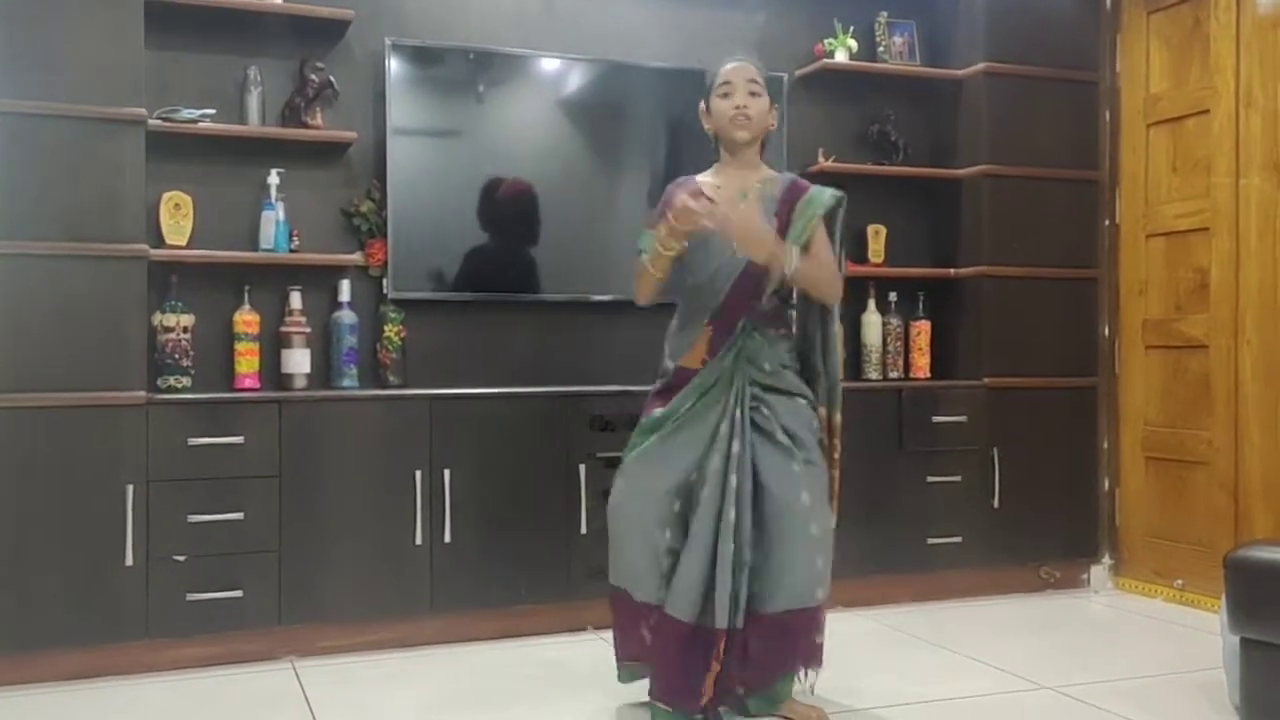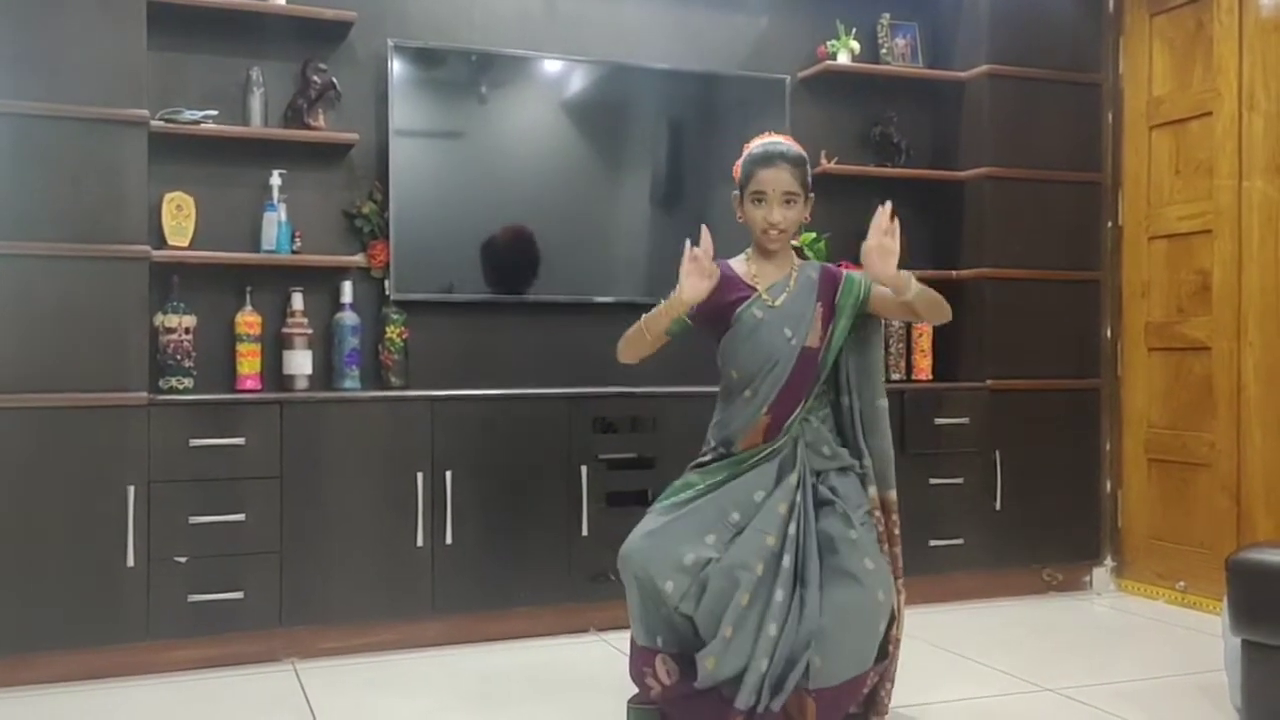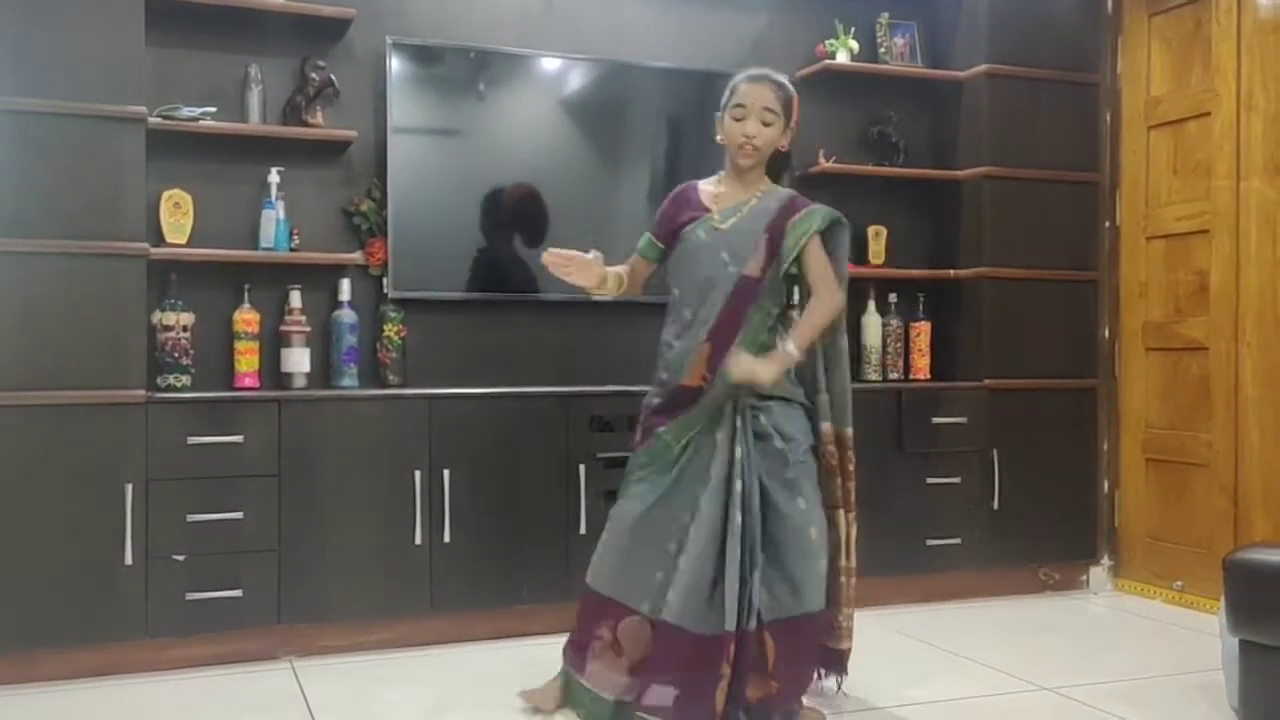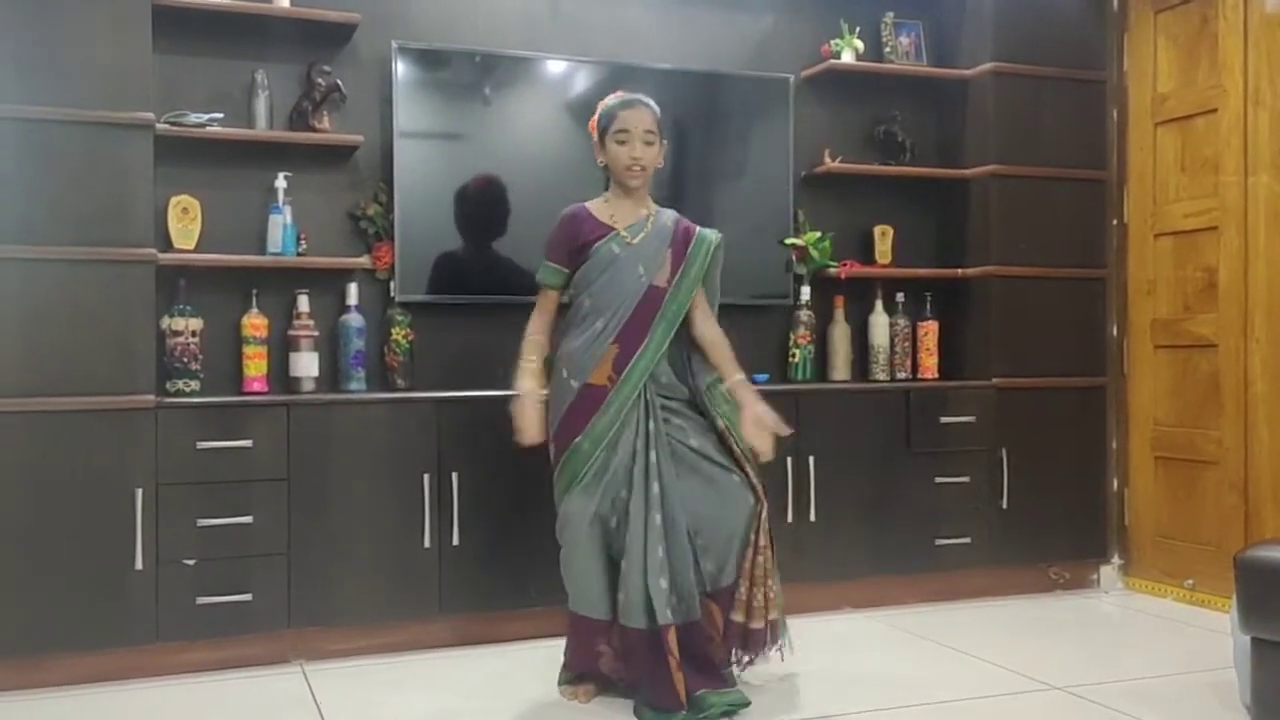
dt=0.7s
person 1, frame 1
left shoulder: (798, 198)
right shoulder: (683, 195)
left elbow: (828, 288)
right elbow: (644, 286)
left wrist: (769, 246)
right wrist: (672, 234)
left hip: (772, 385)
right hip: (694, 385)
left knee: (788, 524)
right knee: (643, 508)
person 1, frame 2
left shoulder: (833, 287)
right shoulder: (716, 283)
left elbow: (937, 313)
right elbow: (628, 352)
left wrist: (894, 280)
right wrist: (681, 302)
left hip: (818, 467)
right hip: (737, 466)
left knee: (860, 595)
right knee: (649, 561)
person 1, frame 3
left shoulder: (794, 216)
right shoulder: (684, 203)
left elbow: (831, 295)
right elbow: (630, 280)
left wrist: (779, 362)
right wrist: (591, 273)
left hip: (763, 404)
right hip: (681, 397)
left knee: (782, 539)
right knee: (649, 526)
person 1, frame 4
left shoulder: (684, 236)
right shoulder: (576, 224)
left elbow: (704, 321)
right elbow: (543, 315)
left wrist: (744, 396)
right wrist: (528, 385)
left hip: (659, 401)
right hip: (589, 402)
left knee: (722, 503)
right knee: (596, 524)
left ankle: (693, 664)
right ankle: (601, 661)
